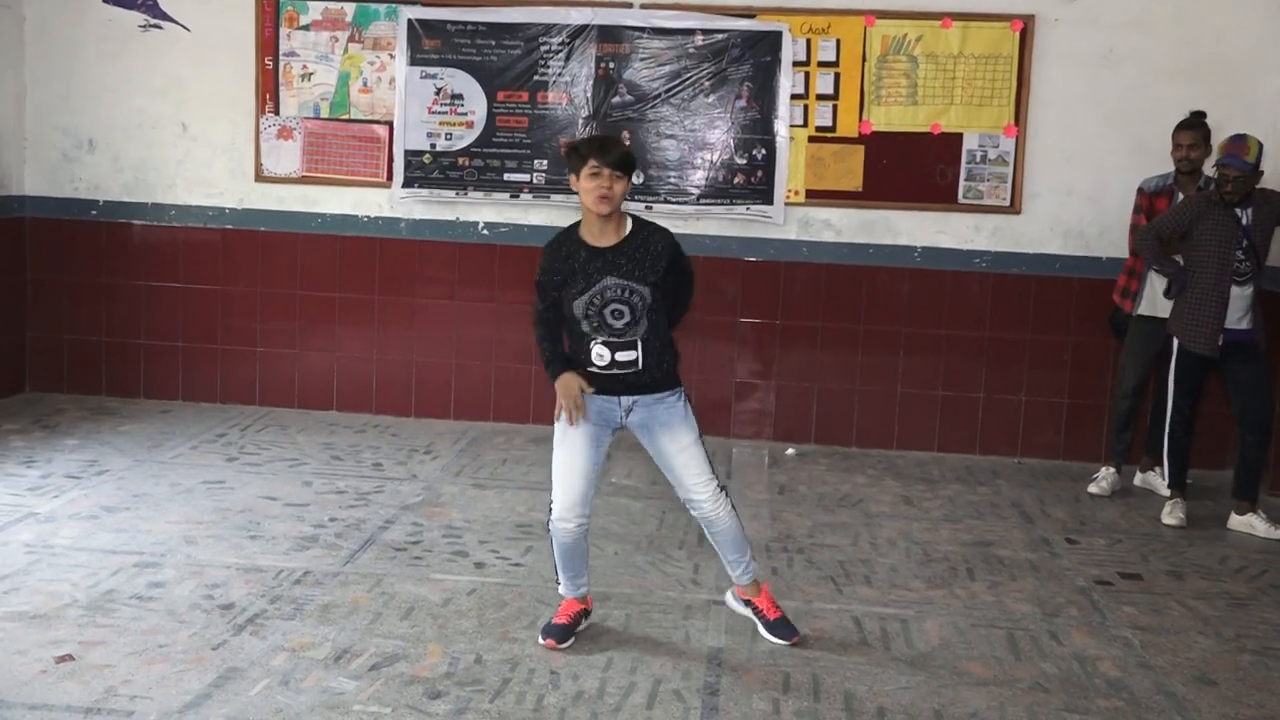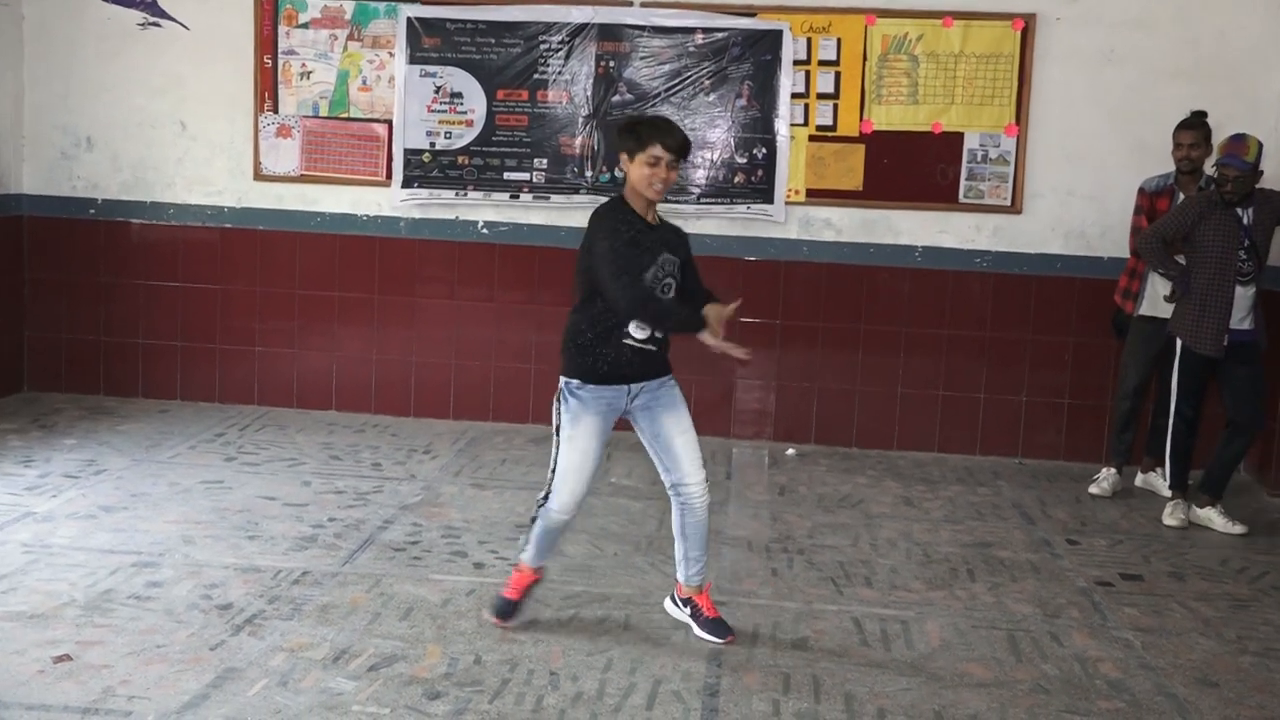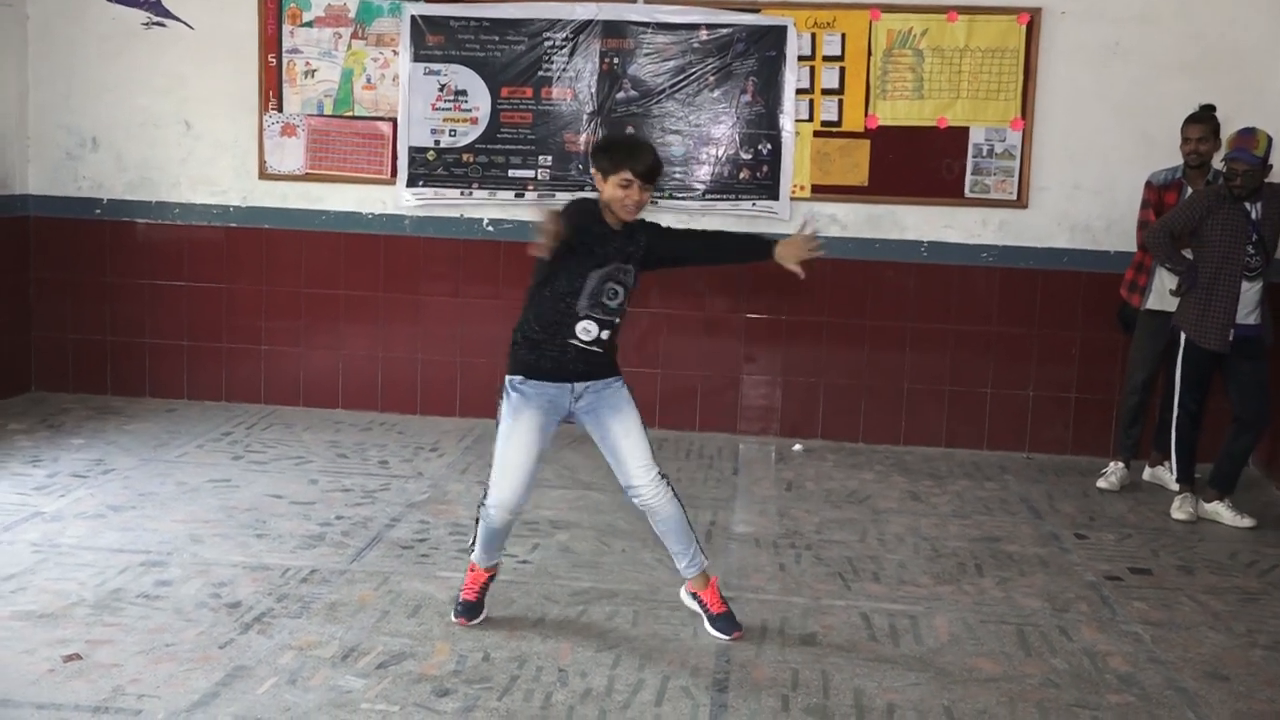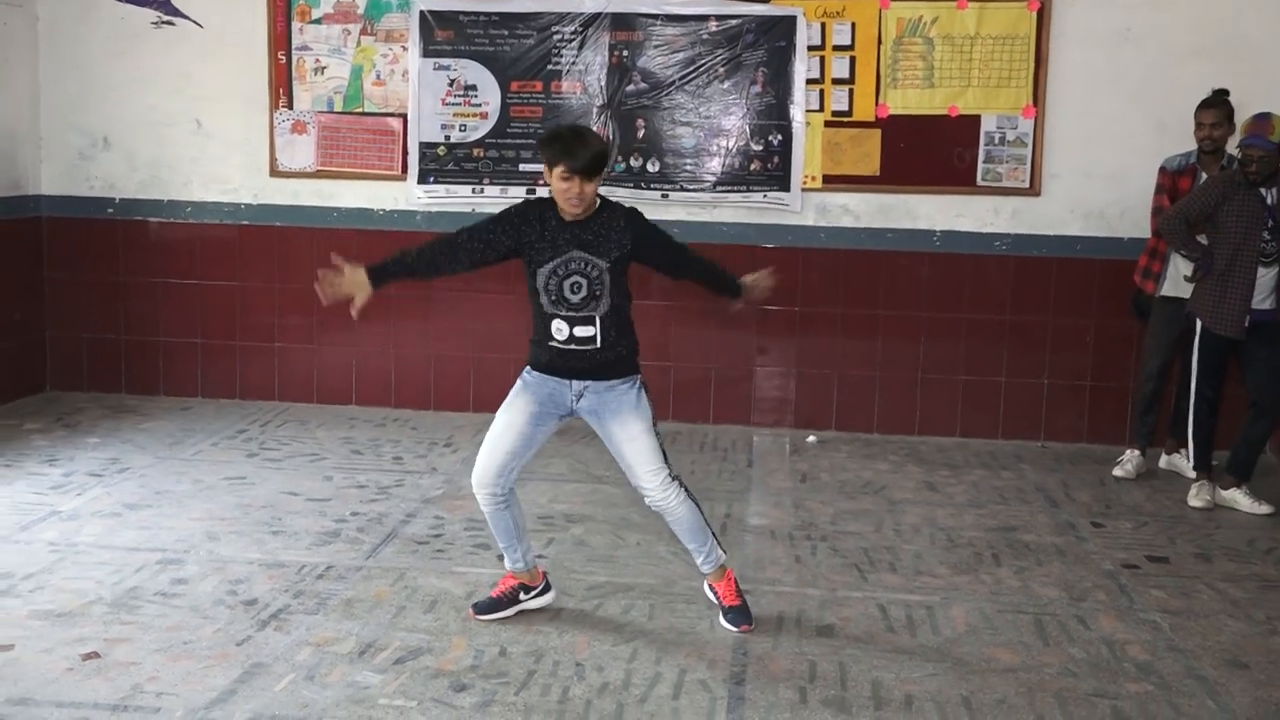
dt=0.3s
person 1, frame 1
left shoulder: (656, 243)
right shoulder: (559, 254)
left elbow: (681, 291)
right elbow: (546, 325)
right wrist: (560, 374)
left hip: (657, 396)
right hip: (587, 398)
left knee: (706, 499)
right knee: (567, 514)
left ankle: (749, 590)
right ankle: (574, 601)
person 1, frame 2
left shoulder: (672, 234)
right shoulder: (611, 223)
left elbow: (691, 295)
right elbow: (625, 293)
left wrist: (711, 313)
right wrist: (699, 325)
left hip: (653, 382)
right hip: (589, 383)
left knee: (691, 484)
right knee: (565, 498)
left ankle: (689, 593)
right ankle: (529, 569)
person 1, frame 3
left shoulder: (639, 236)
right shoulder: (581, 215)
left elbow: (698, 246)
right elbow: (564, 228)
left wrist: (774, 250)
right wrist: (552, 235)
left hip: (600, 382)
right hip: (535, 381)
left knee: (647, 486)
right knee: (504, 497)
left ankle: (699, 584)
right ankle: (482, 568)
person 1, frame 4
left shoulder: (625, 224)
right shoulder: (523, 223)
left elbow: (675, 258)
right elbow: (452, 252)
left wrist: (736, 288)
right wrist: (372, 277)
left hip: (613, 384)
right hip: (544, 379)
left knee: (658, 487)
right knee: (487, 479)
left ankle: (719, 576)
right ankle: (526, 579)
person 2, frame 1
right shoulder: (1197, 208)
right elbow: (1146, 238)
right wrist: (1176, 273)
left hip: (1243, 335)
right hip: (1195, 329)
right knee: (1181, 415)
left ankle: (1245, 509)
right ankle: (1176, 496)
person 2, frame 2
right shoulder: (1198, 207)
right elbow: (1148, 241)
right wrist: (1179, 276)
left hip: (1244, 336)
right hip: (1197, 331)
left knee: (1247, 419)
right knee: (1183, 416)
left ankle: (1207, 501)
right ankle: (1178, 497)
person 2, frame 3
right shoulder: (1207, 201)
right elbow: (1156, 235)
right wrist: (1186, 270)
right hip: (1202, 325)
right knee: (1188, 410)
left ankle: (1216, 496)
right ankle: (1186, 491)
person 2, frame 4
right shoulder: (1222, 186)
right elbow: (1171, 222)
right wrist: (1201, 257)
right hip: (1218, 311)
right knee: (1204, 396)
left ankle: (1232, 483)
right ankle: (1202, 478)
person 3, frame 1
right shoulder: (1151, 189)
right elbow: (1138, 244)
right hip: (1148, 306)
left knee: (1172, 392)
right knee: (1129, 387)
left ankle: (1149, 467)
right ankle: (1112, 467)
person 3, frame 2
right shoulder: (1152, 189)
right elbow: (1139, 244)
right hip: (1149, 306)
left knee: (1174, 393)
right knee: (1131, 387)
left ankle: (1151, 467)
right ankle: (1113, 468)
person 3, frame 3
right shoulder: (1159, 182)
right elbow: (1146, 237)
right hip: (1156, 299)
right knee: (1138, 381)
left ankle: (1159, 461)
right ankle: (1121, 461)
person 3, frame 4
right shoulder: (1173, 168)
right elbow: (1160, 224)
right hip: (1171, 286)
left knee: (1197, 373)
right knee: (1153, 368)
left ankle: (1175, 448)
right ankle: (1136, 449)
